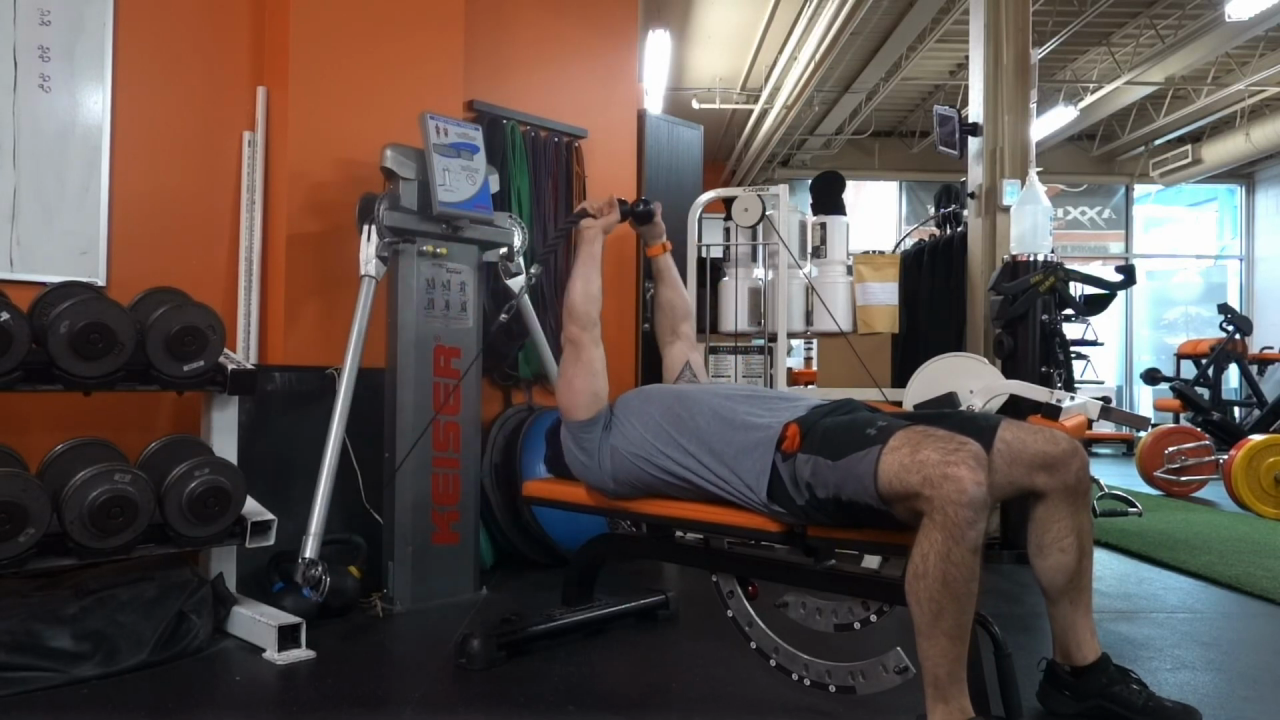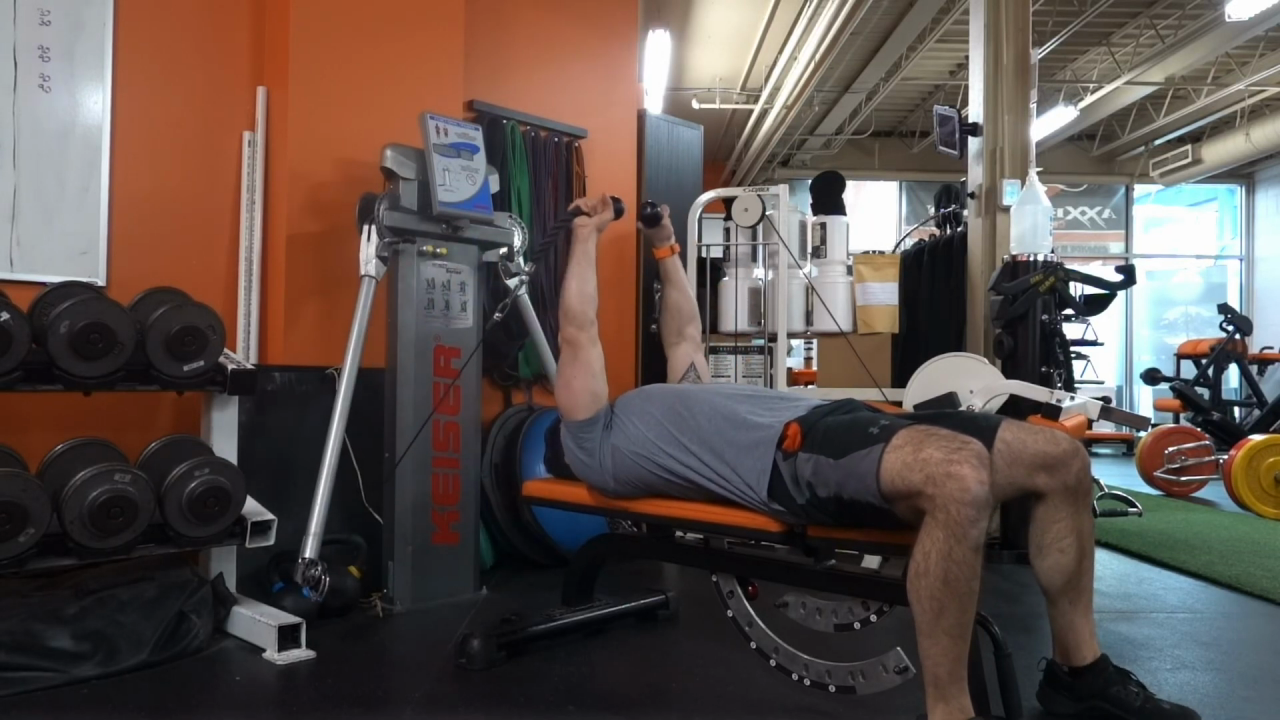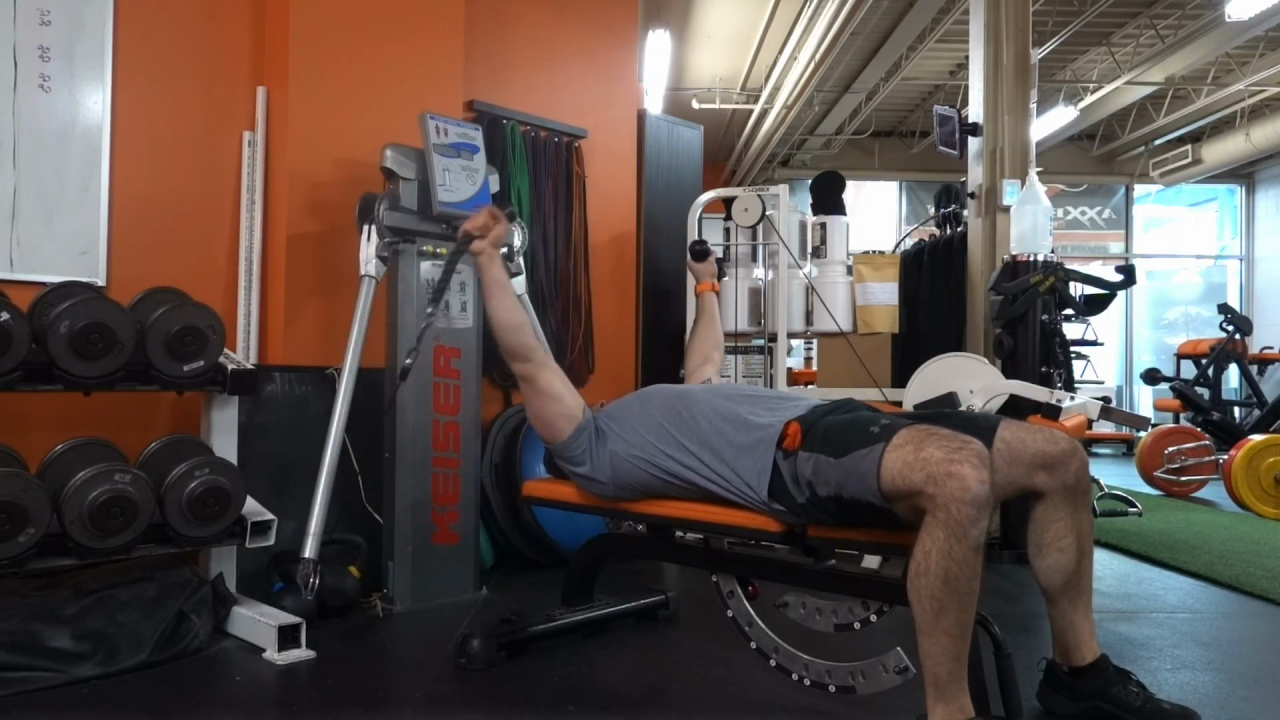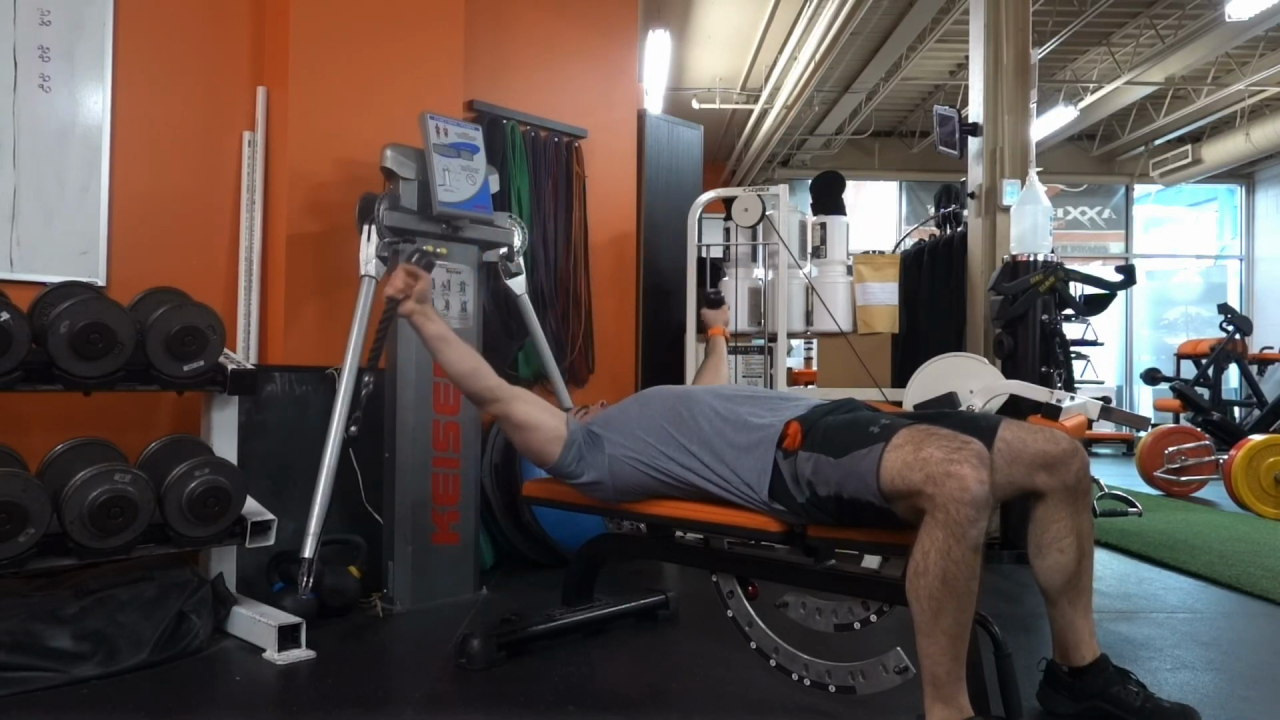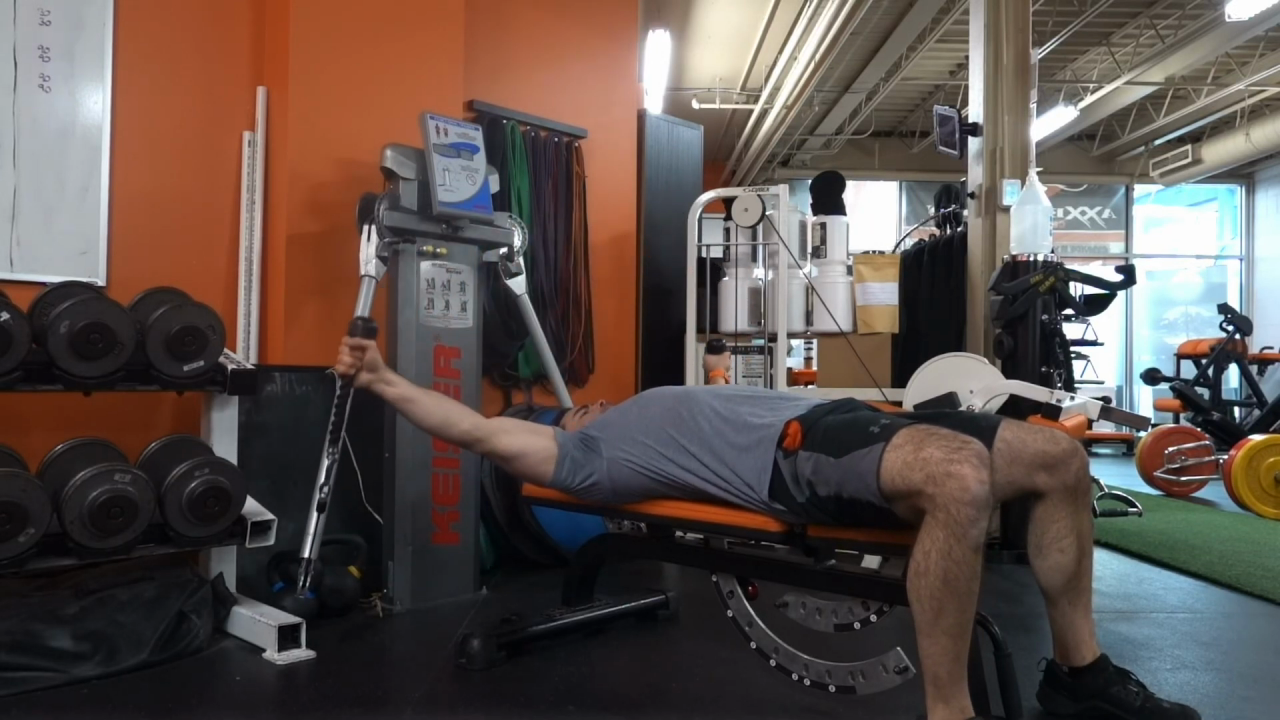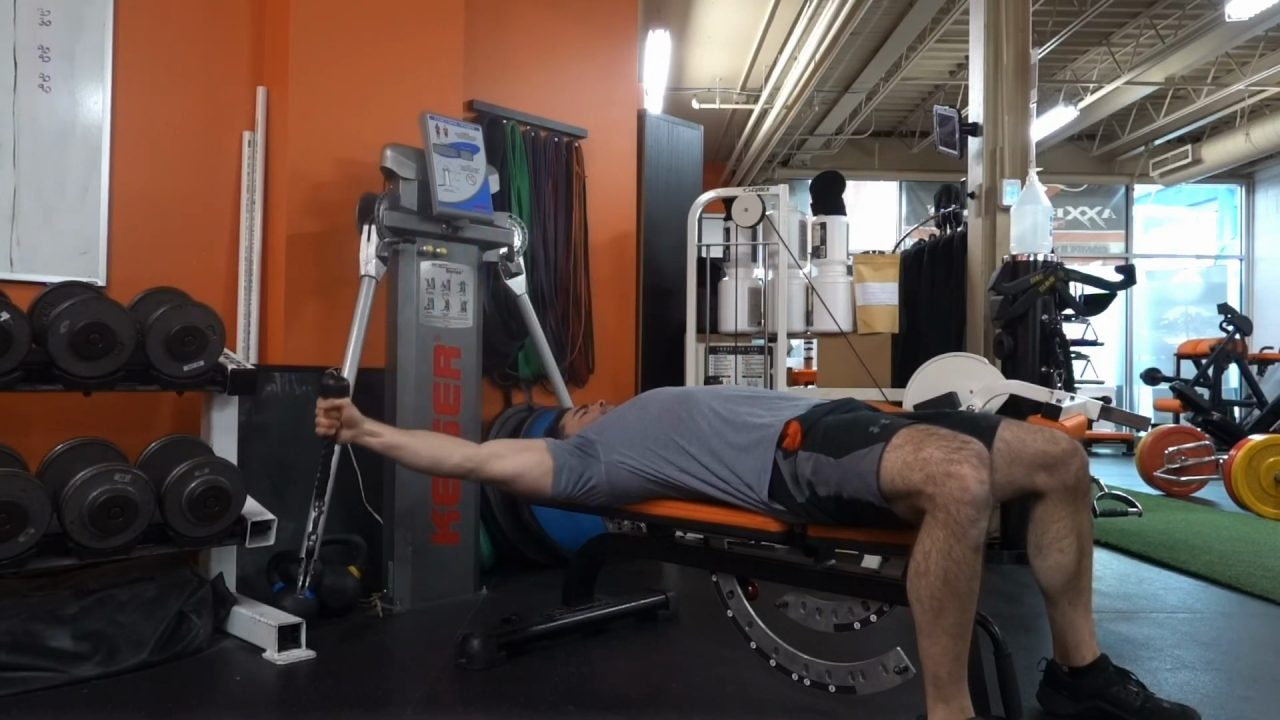
dt=0.4s
person 1, frame 1
left shoulder: (669, 403)
right shoulder: (598, 450)
left elbow: (677, 335)
right elbow: (580, 338)
left wrist: (658, 252)
right wrist: (592, 236)
right hip: (789, 456)
left knee: (1059, 459)
right knee: (958, 480)
person 1, frame 2
left shoulder: (666, 403)
right shoulder: (598, 449)
left elbow: (685, 332)
right elbow: (576, 337)
left wrist: (666, 252)
right wrist: (586, 236)
left hip: (835, 418)
right hip: (791, 454)
left knee: (1060, 459)
right knee: (961, 478)
person 1, frame 3
left shoulder: (651, 410)
right shoulder: (594, 451)
left elbow: (704, 366)
right elbow: (530, 364)
left wrist: (706, 289)
right wrist: (490, 257)
left hip: (838, 416)
right hip: (790, 453)
left knee: (1059, 459)
right knee: (961, 479)
person 1, frame 4
left shoulder: (639, 415)
right shoulder: (590, 454)
right elbow: (500, 399)
left wrist: (717, 335)
right wrist: (422, 314)
left hip: (832, 420)
right hip: (792, 454)
left knee: (1059, 459)
right knee: (961, 479)
person 1, frame 5
left shoulder: (640, 416)
right shoulder: (587, 457)
right elbow: (484, 432)
left wrist: (718, 373)
right wrist: (383, 380)
left hip: (832, 418)
right hip: (792, 453)
left knee: (1057, 458)
right knee: (962, 478)
person 1, frame 6
left shoulder: (639, 416)
right shoulder: (584, 459)
right elbow: (480, 457)
left wrist: (718, 396)
right wrist: (365, 429)
left hip: (829, 417)
right hip: (793, 455)
left knee: (1057, 458)
right knee: (961, 477)
